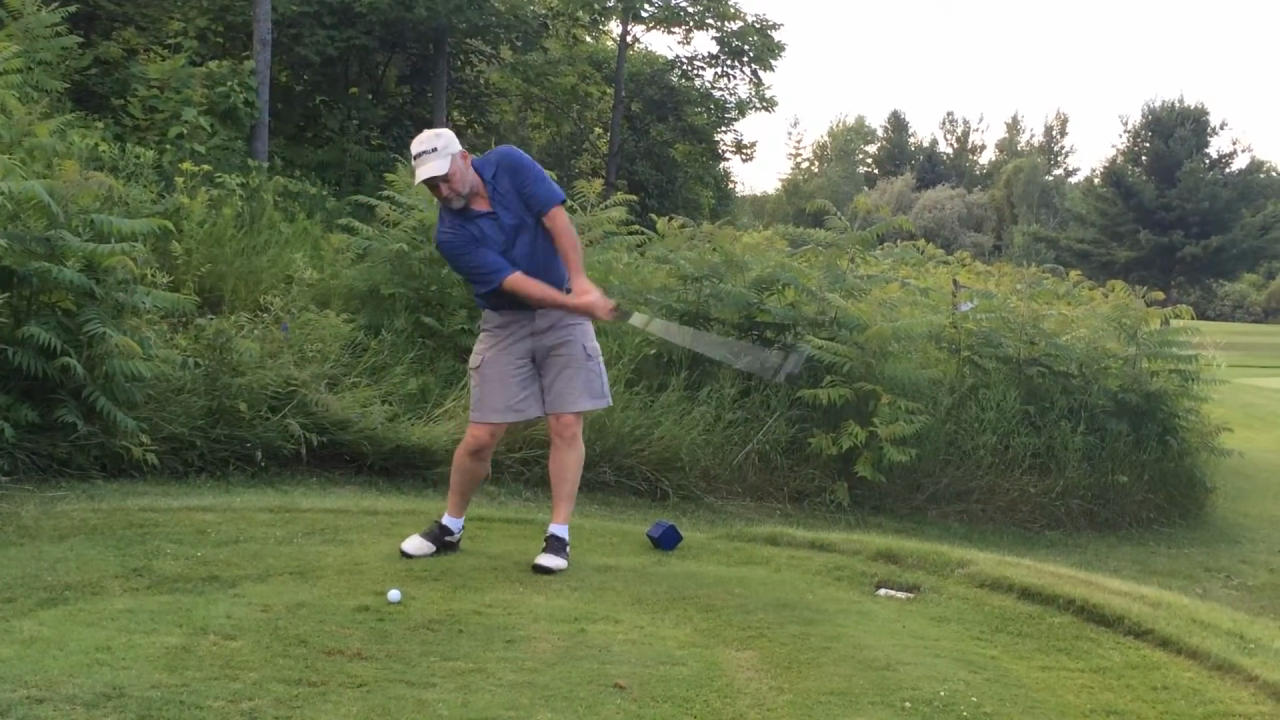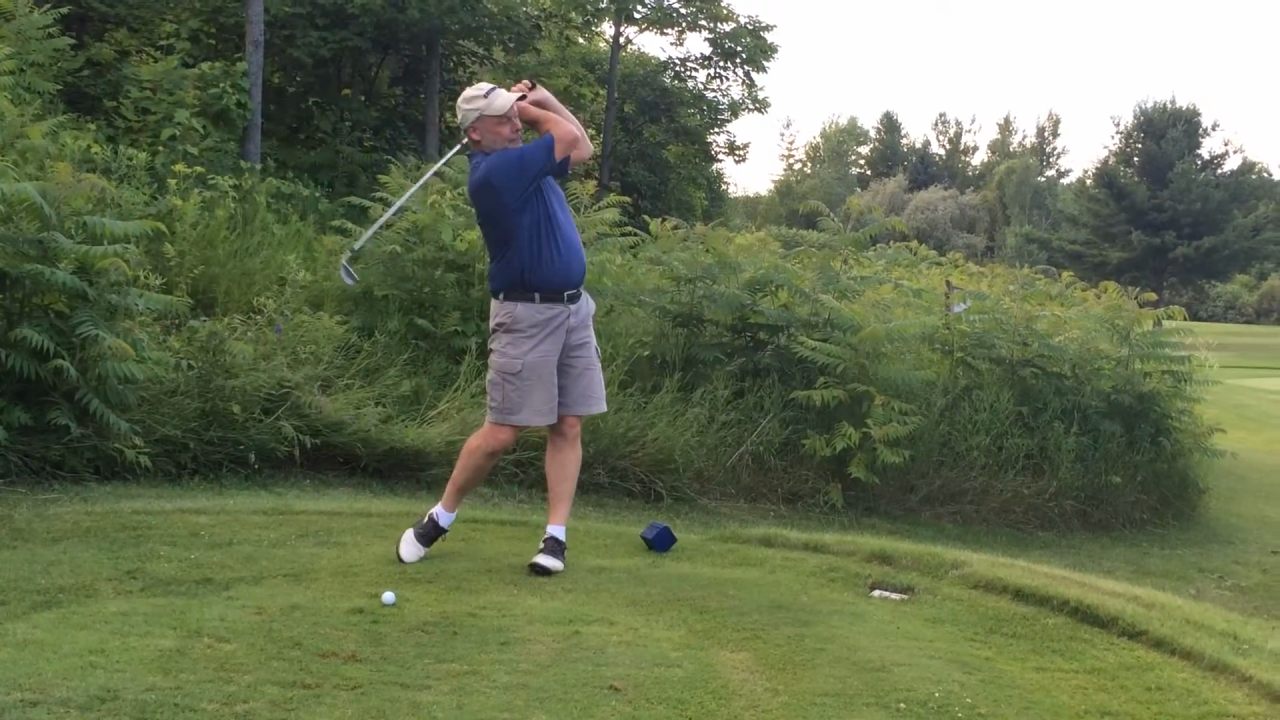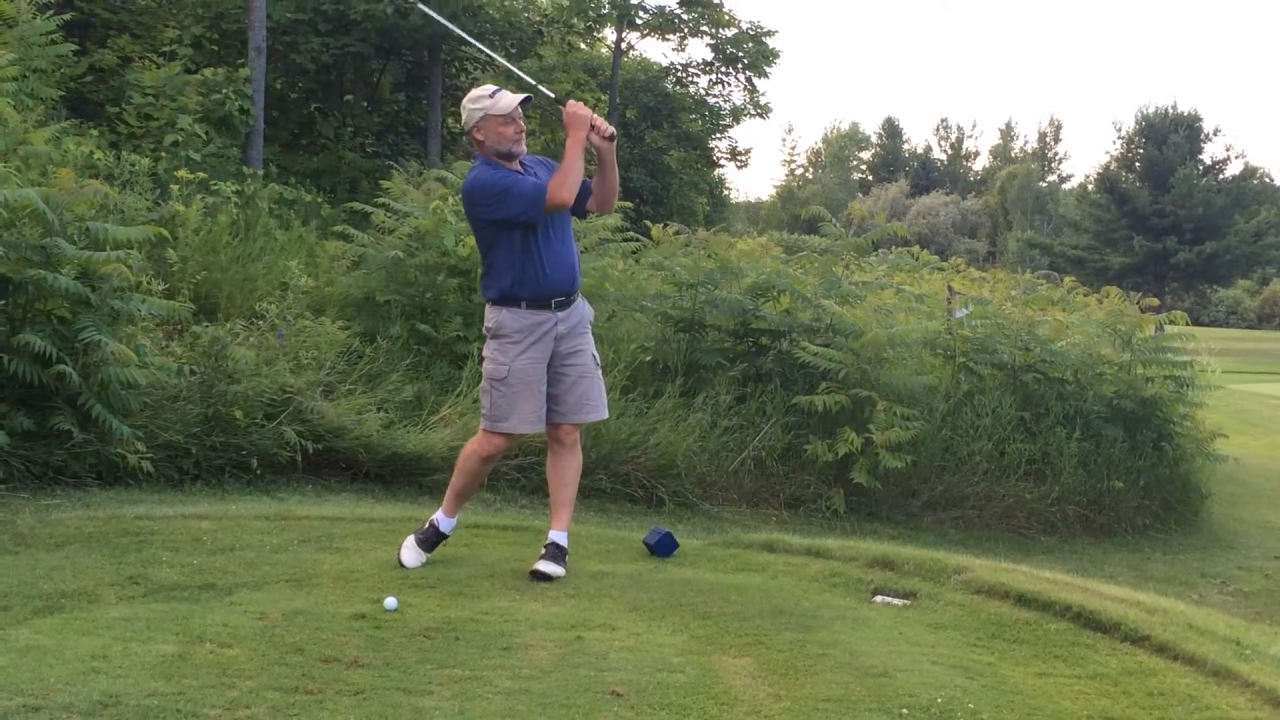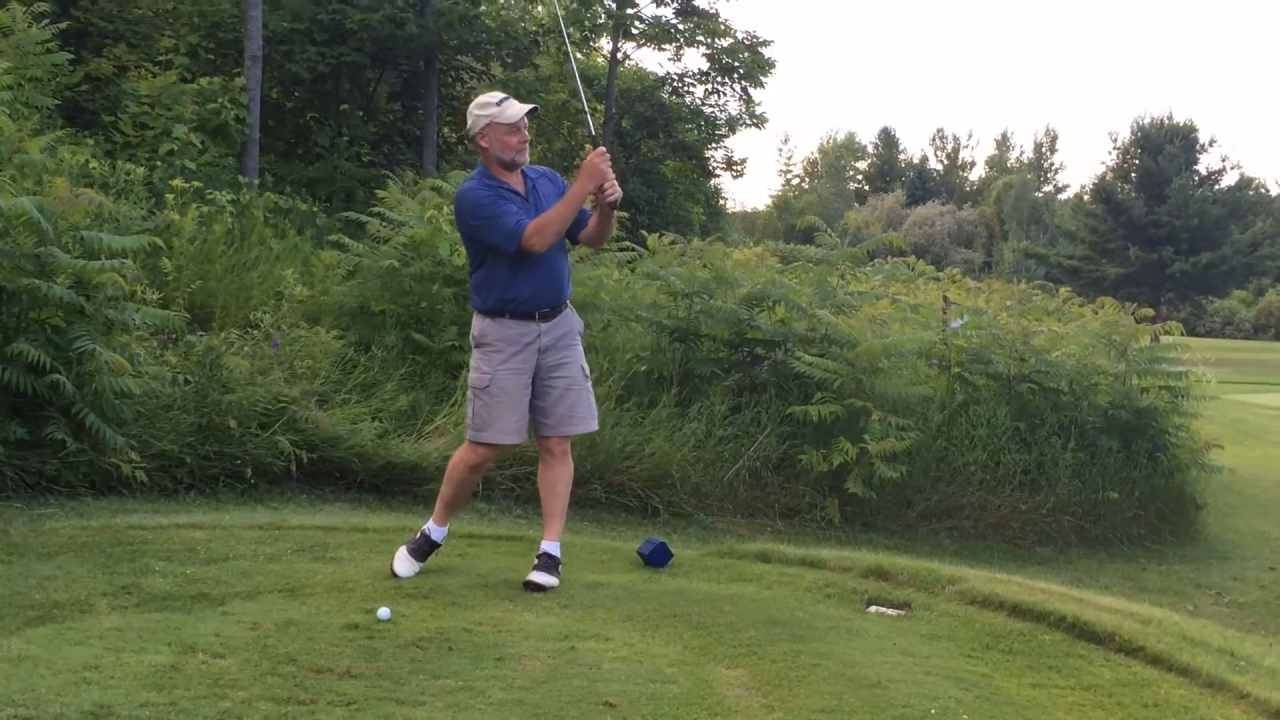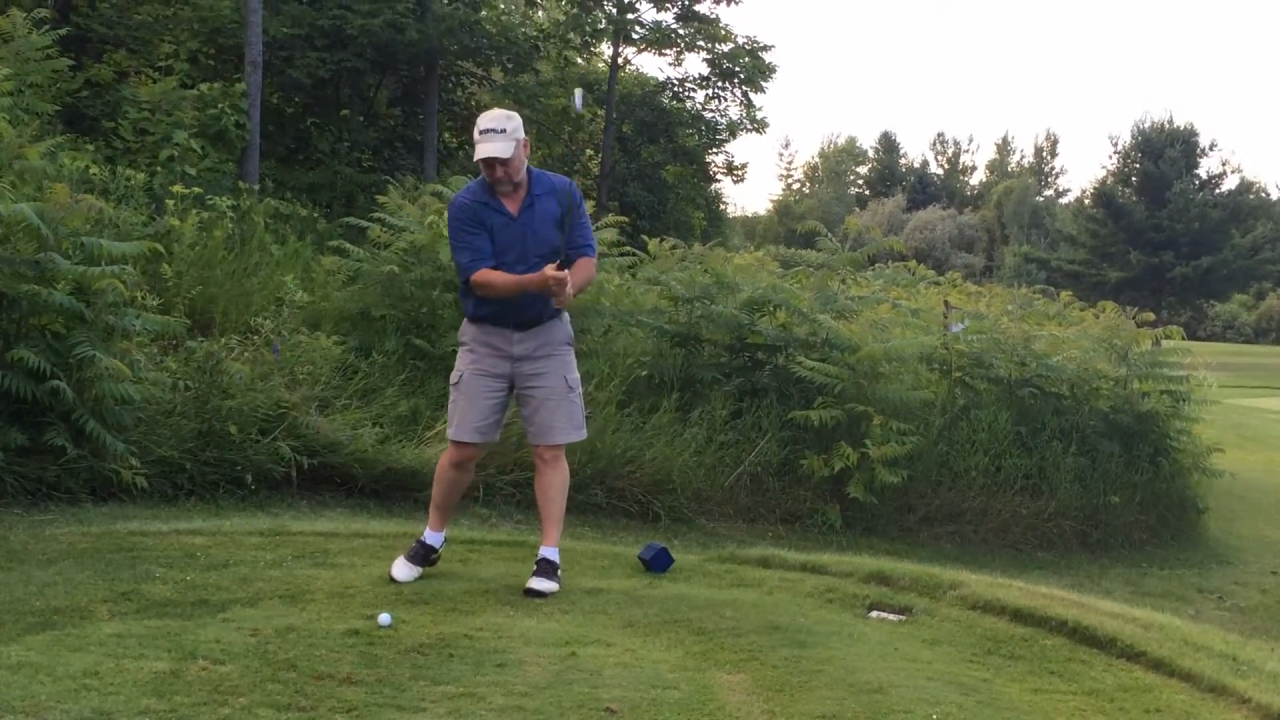
dt=0.5s
person 1, frame 1
left shoulder: (507, 163)
right shoulder: (450, 234)
left elbow: (558, 219)
right elbow: (512, 281)
left wrist: (582, 282)
right wrist: (571, 300)
left hip: (565, 316)
right hip: (507, 323)
left knee: (566, 425)
right knee: (482, 436)
left ankle: (558, 534)
right ankle: (450, 526)
person 1, frame 2
left shoulder: (517, 158)
right shoulder: (495, 172)
left elbow: (581, 148)
right elbow: (567, 137)
left wrist: (541, 99)
right wrist: (529, 110)
left hip: (574, 308)
right hip: (526, 315)
left knee: (568, 426)
right knee: (501, 433)
left ankle: (556, 536)
right ankle: (438, 518)
person 1, frame 3
left shoulder: (538, 165)
right shoulder: (482, 184)
left elbow: (601, 201)
right elbow: (561, 197)
left wrist: (604, 148)
right wrist: (575, 133)
left hip: (571, 315)
right hip: (518, 321)
left knee: (566, 433)
right knee: (496, 438)
left ankle: (557, 541)
right ankle: (440, 524)
person 1, frame 4
left shoulder: (548, 179)
right shoulder: (474, 195)
left elbow: (590, 238)
right elbow: (532, 241)
left wrist: (607, 205)
right wrist: (582, 186)
left hip: (559, 326)
right hip: (503, 332)
left knee: (556, 443)
right knee: (482, 447)
left ankle: (550, 551)
right ankle: (432, 533)
person 1, frame 5
left shoulder: (562, 192)
right shoulder: (466, 205)
left elbow: (586, 256)
right elbow: (479, 278)
left wrist: (572, 285)
right wrist: (537, 281)
left hip: (547, 337)
right hip: (485, 338)
left knee: (549, 450)
right knee: (463, 449)
left ankle: (549, 557)
right ankle: (430, 541)
